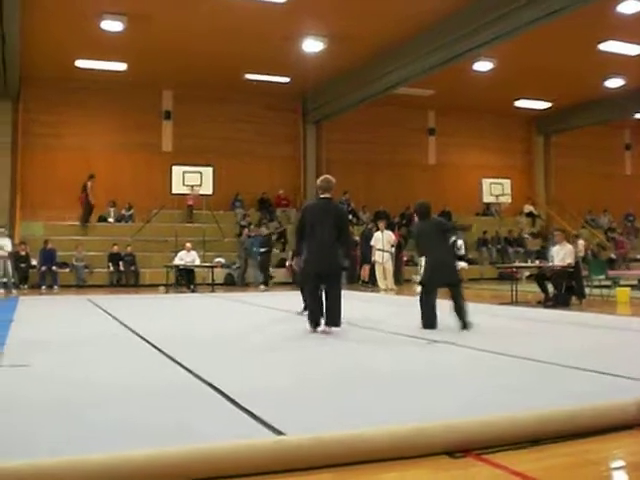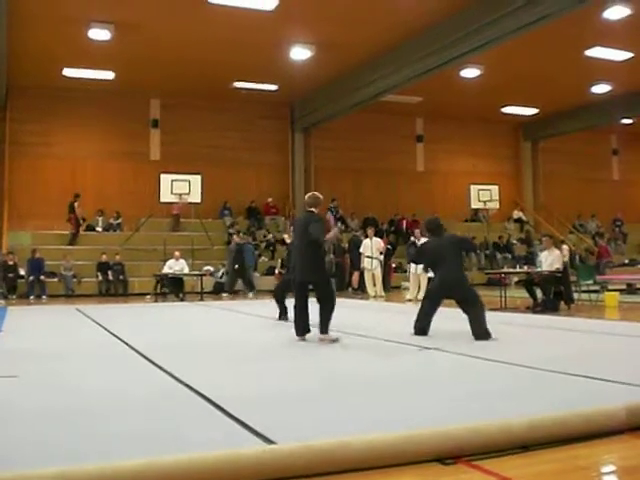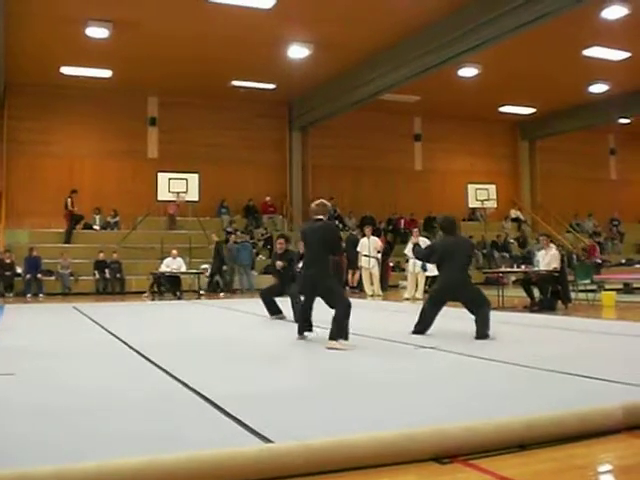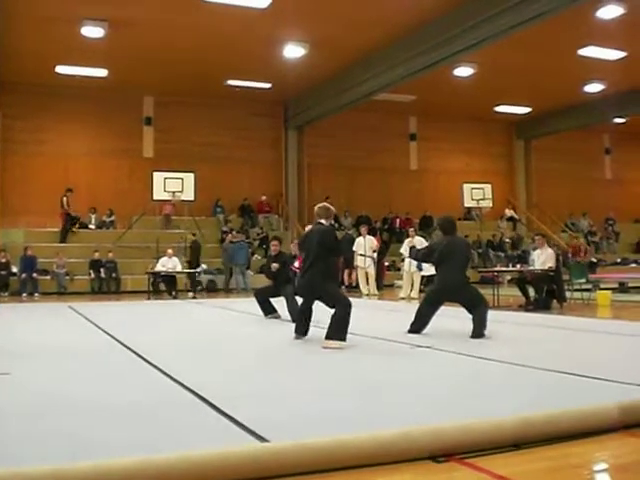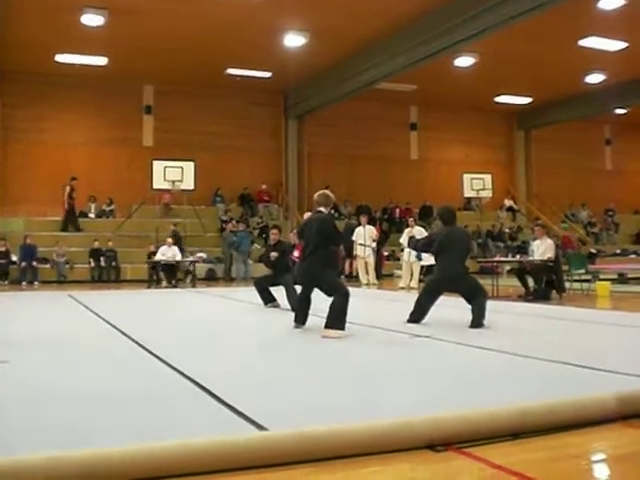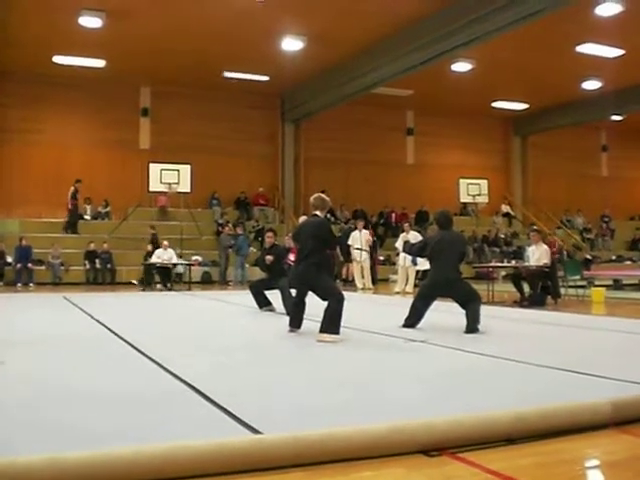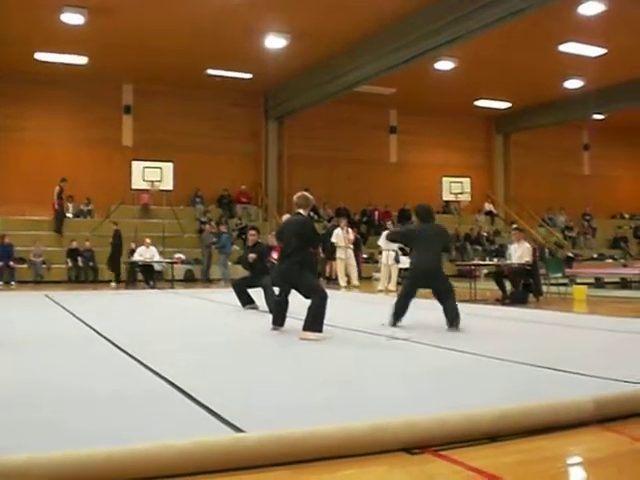
dt=0.4s
person 1, frame 1
left shoulder: (308, 208)
right shoulder: (338, 209)
left elbow: (299, 232)
right elbow: (345, 235)
left wrist: (299, 251)
right wrist: (344, 254)
left hip: (312, 256)
right hip: (332, 257)
left knee: (312, 291)
right knee: (333, 292)
left ankle: (314, 324)
right ankle: (329, 324)
person 1, frame 2
left shoulder: (298, 219)
right shoulder: (316, 219)
right elbow: (316, 234)
right wrist: (328, 236)
left hip: (298, 267)
right hip: (314, 266)
left knee: (300, 300)
right knee: (327, 299)
left ankle: (301, 332)
right ankle: (324, 332)
person 1, frame 3
left shoulder: (306, 228)
right shoulder: (330, 227)
right elbow: (337, 250)
left hip: (308, 274)
right hip: (323, 274)
left knee: (307, 301)
right knee: (343, 304)
left ankle: (302, 331)
right ankle: (335, 339)
person 1, frame 4
left shoulder: (310, 232)
right shoulder: (328, 231)
left elbow: (301, 247)
right elbow: (338, 252)
left hip: (306, 278)
right hip: (320, 279)
left knee: (307, 302)
right knee: (344, 304)
left ankle: (300, 331)
right ankle: (332, 338)
person 1, frame 5
left shoulder: (309, 220)
right shoulder: (327, 219)
left elbow: (300, 235)
right elbow: (337, 241)
left hip: (305, 265)
right hip: (319, 266)
left knee: (305, 291)
right knee: (342, 293)
left ankle: (299, 321)
right ankle: (332, 328)
person 1, frame 6
left shoulder: (304, 223)
right shoulder: (323, 223)
left elbow: (295, 238)
right elbow: (333, 246)
left hip: (300, 268)
right hip: (314, 270)
left knee: (300, 295)
right knee: (336, 297)
left ankle: (294, 325)
right ankle: (327, 332)
person 1, frame 7
left shoulder: (287, 222)
right shoulder: (306, 221)
left elbow: (279, 237)
right elbow: (316, 243)
left hip: (284, 267)
right hip: (297, 268)
left knee: (283, 293)
right knee: (320, 295)
left ankle: (277, 323)
right ankle: (310, 330)
person 2, frame 1
left shoulder: (416, 229)
right shoulder: (438, 223)
right elbow: (452, 228)
left hip: (431, 265)
right hip: (448, 263)
left knee: (427, 294)
right knee: (456, 293)
left ankle: (429, 323)
right ankle: (464, 321)
person 2, frame 2
left shoulder: (427, 246)
right shoulder: (453, 239)
left elbow: (415, 259)
right elbow: (471, 246)
right wrist: (459, 245)
left hip: (441, 281)
right hip: (459, 280)
left knee: (428, 303)
right knee: (474, 305)
left ankle: (420, 330)
right ankle: (482, 333)
person 2, frame 3
left shoulder: (438, 244)
right shoulder: (467, 243)
left elbow: (422, 255)
right elbow: (469, 260)
left wrist: (415, 244)
left hip: (444, 283)
right hip: (463, 282)
left knee: (431, 304)
right knee: (482, 305)
left ankle: (419, 329)
right ankle: (482, 333)
person 2, frame 4
left shoulder: (437, 245)
right shoulder: (464, 244)
left elbow: (420, 255)
right elbow: (467, 261)
left wrist: (412, 248)
left hip: (441, 284)
right hip: (460, 283)
left knee: (427, 304)
right knee: (480, 305)
left ankle: (415, 328)
right ankle: (478, 331)
person 2, frame 5
left shoulder: (436, 235)
right shoulder: (465, 234)
left elbow: (419, 246)
right elbow: (467, 252)
left wrist: (411, 239)
left hip: (441, 274)
right hip: (459, 273)
left knee: (427, 294)
right knee: (479, 295)
left ankle: (414, 318)
right ankle: (477, 321)
person 2, frame 6
left shoulder: (431, 239)
right shoulder: (460, 238)
left elbow: (414, 250)
right elbow: (462, 257)
left wrist: (406, 243)
left hip: (435, 278)
right hip: (453, 278)
left knee: (421, 299)
right knee: (473, 300)
left ankle: (409, 322)
right ankle: (472, 326)
person 2, frame 7
left shoulder: (411, 229)
right shoulder: (440, 229)
left elbow: (391, 236)
right elbow: (447, 248)
left hip: (417, 268)
right hip: (435, 269)
left knee: (405, 294)
right knee: (447, 295)
left ankle: (395, 319)
right ankle: (453, 322)
